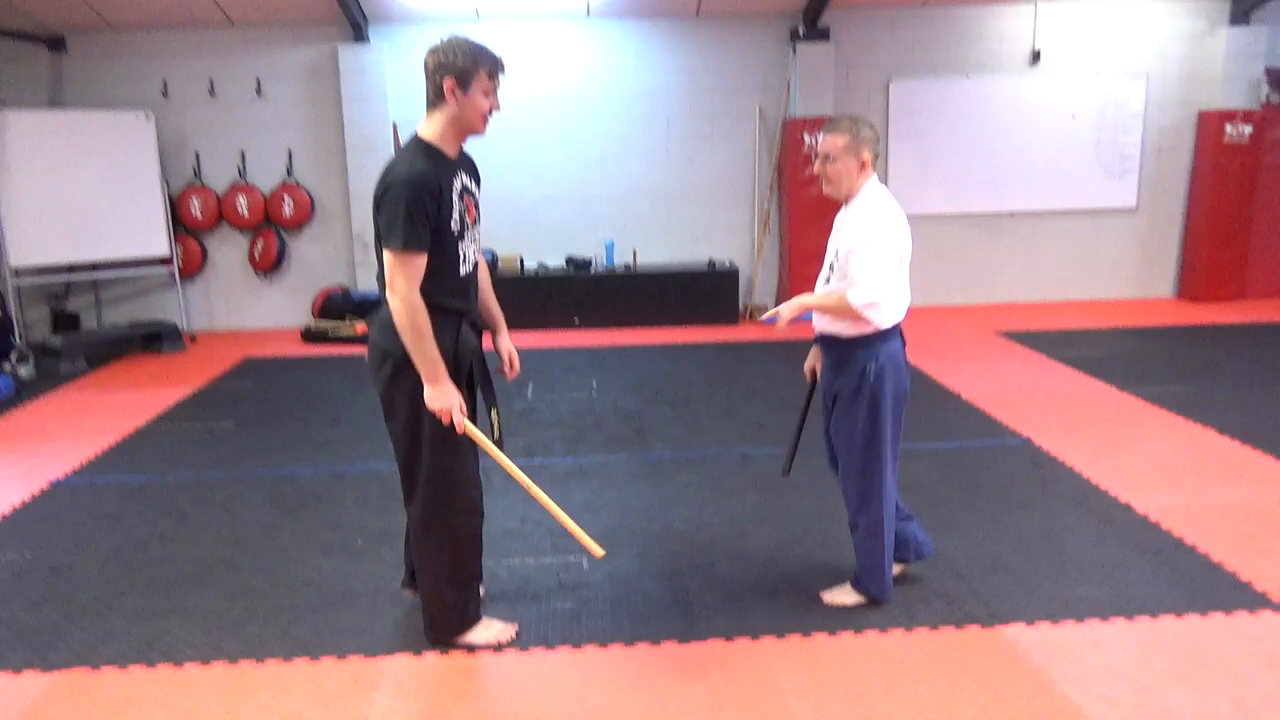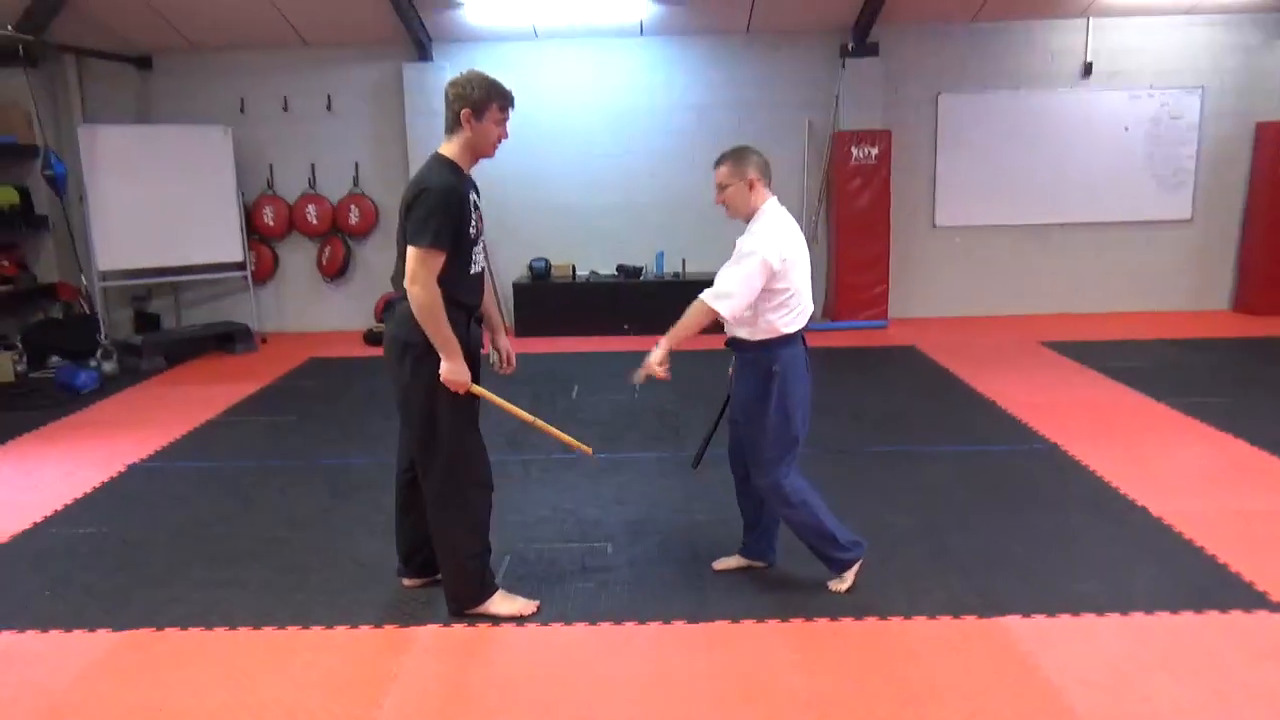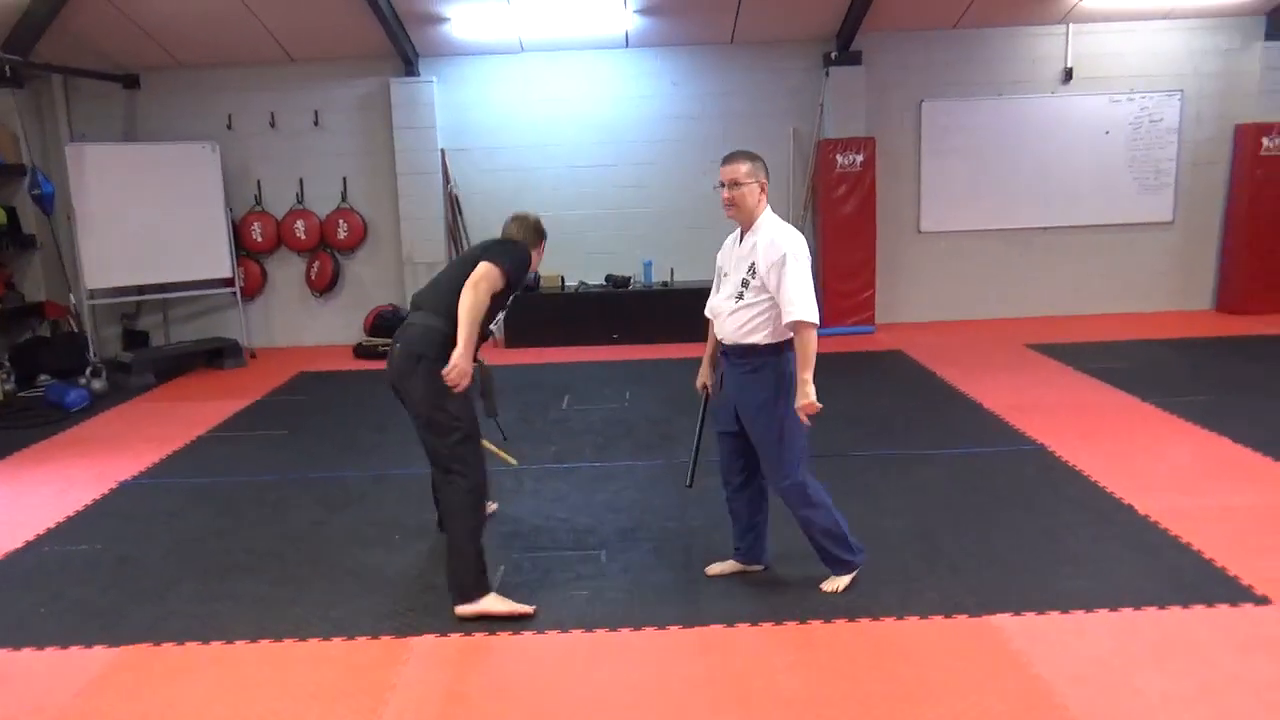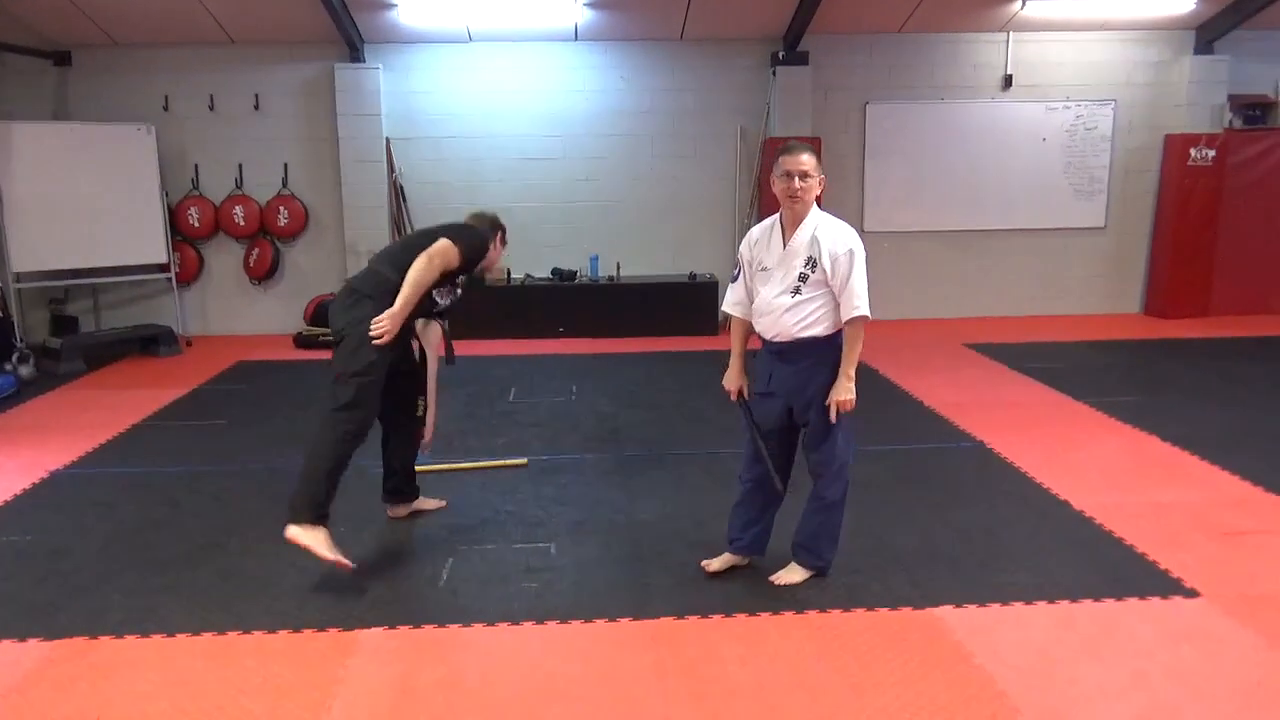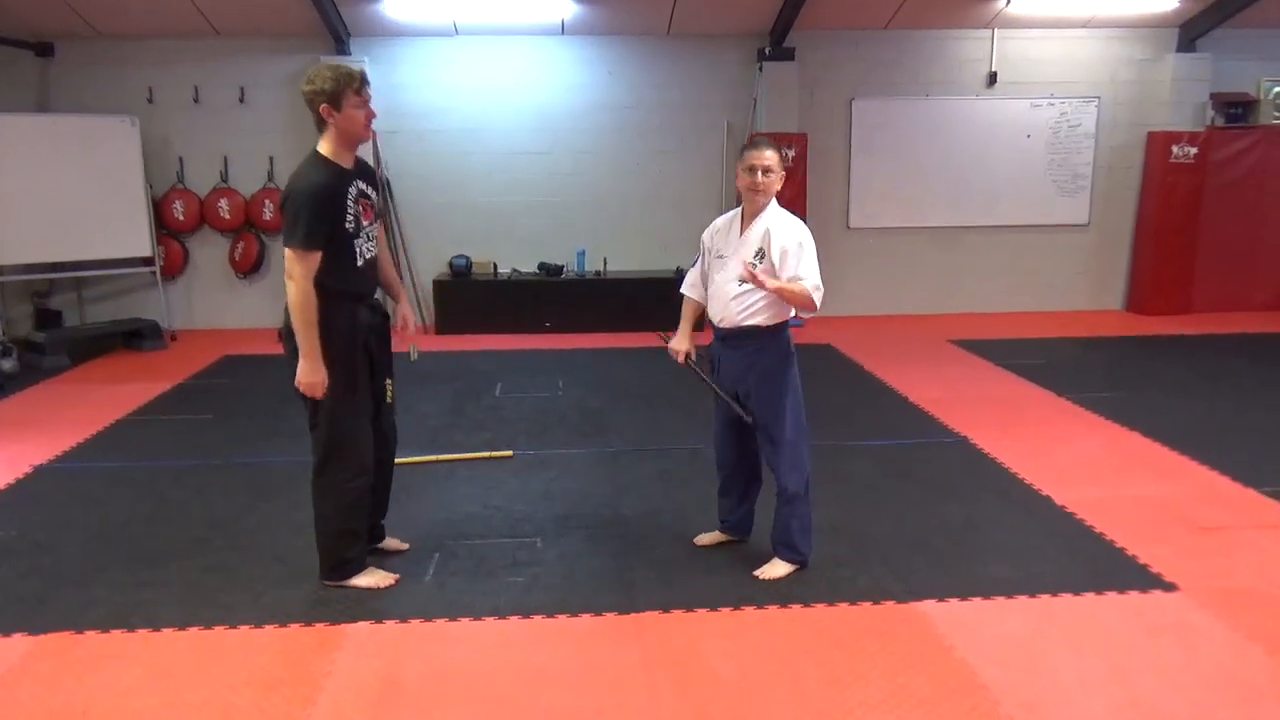
dt=1s
person 1, frame 1
left shoulder: (463, 165)
right shoulder: (412, 176)
right elbow: (402, 289)
left wrist: (498, 329)
right wrist: (438, 382)
left hip: (454, 339)
right hip: (416, 351)
left knee: (436, 472)
right knee: (447, 485)
left ankle: (426, 572)
right ankle: (452, 616)
person 1, frame 2
left shoulder: (460, 183)
right shoulder: (440, 188)
right elbow: (418, 280)
left wrist: (496, 331)
right wrist: (450, 356)
left hip: (436, 341)
right hip: (428, 345)
left knee: (424, 458)
right knee: (460, 468)
left ankle: (420, 563)
right ankle: (473, 590)
person 1, frame 3
left shoulder: (488, 253)
right shoulder: (515, 255)
right elbow: (476, 285)
right wrist: (464, 352)
left hip: (409, 351)
right hip: (429, 354)
left knee: (456, 434)
right knee: (461, 460)
left ankle: (460, 508)
right ankle: (471, 592)
person 1, frame 4
left shoulder: (453, 281)
right shoulder: (478, 238)
left elbow: (428, 336)
right elbow: (431, 259)
left wrist: (427, 405)
right wrist: (399, 312)
right hip: (365, 312)
left knee: (407, 408)
right knee: (352, 411)
left ankle: (401, 497)
right ankle: (306, 520)
person 1, frame 5
left shoulder: (362, 172)
right shoulder: (312, 186)
right elbow: (298, 278)
left wrist: (400, 299)
right wrist: (309, 358)
left hip: (363, 323)
right hip: (329, 331)
left knee: (380, 436)
right knee: (344, 451)
left ankle: (368, 532)
right ankle: (341, 564)
person 2, frame 1
left shoulder: (880, 222)
right shoulder: (851, 213)
left elbow: (866, 301)
left wrist: (804, 304)
right wrist: (822, 345)
left hip: (871, 362)
right hip: (846, 355)
left knee: (864, 472)
right knee: (851, 462)
left ankle: (869, 581)
right ankle: (907, 543)
person 2, frame 2
left shoulder: (765, 239)
right shoulder: (773, 226)
left elbow: (715, 302)
left wrist: (663, 347)
right wrist: (742, 354)
left hip: (773, 364)
right hip: (762, 357)
left knee: (775, 471)
right knee: (746, 459)
left ankle: (844, 555)
right ankle: (758, 548)
person 2, frame 3
left shoulder: (783, 242)
right shoulder: (731, 245)
left elbow: (803, 318)
left wrist: (805, 384)
right wrist: (707, 363)
left hip: (769, 368)
right hip: (734, 367)
left knee: (788, 474)
right knee: (736, 469)
left ankle: (845, 559)
right ankle: (748, 554)
person 2, frame 4
left shoulder: (838, 239)
right shoulder: (757, 239)
left elbow: (855, 314)
right elbow: (741, 307)
left wrist: (847, 379)
right wrist: (735, 365)
left hip: (821, 364)
right hip: (772, 362)
left knee: (827, 466)
right knee: (759, 459)
left ankle: (811, 557)
right ankle: (742, 547)
person 2, frame 5
left shoulder: (789, 231)
right shoulder: (719, 229)
left elbow: (809, 301)
right elbow: (698, 284)
left wrist: (768, 283)
right wrist: (684, 332)
left hip: (767, 350)
right hip: (724, 347)
left knee: (783, 452)
right knee: (730, 446)
left ankle: (790, 550)
right ankle: (733, 525)
